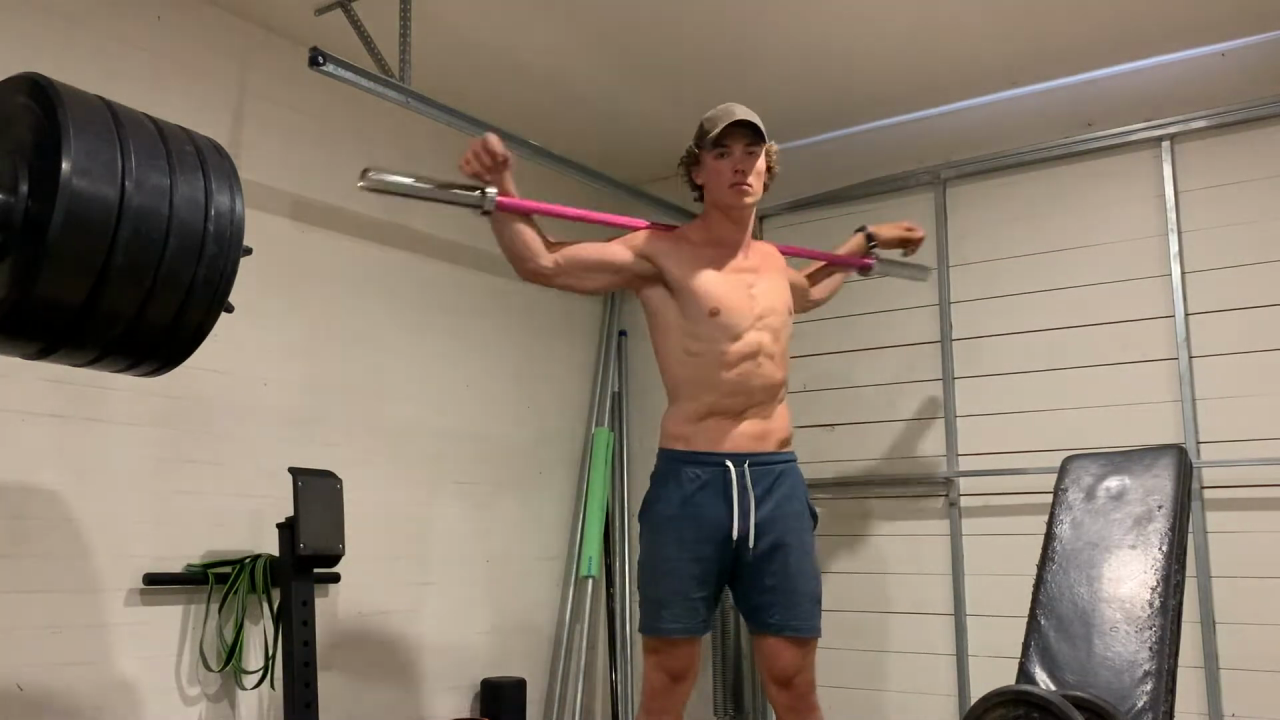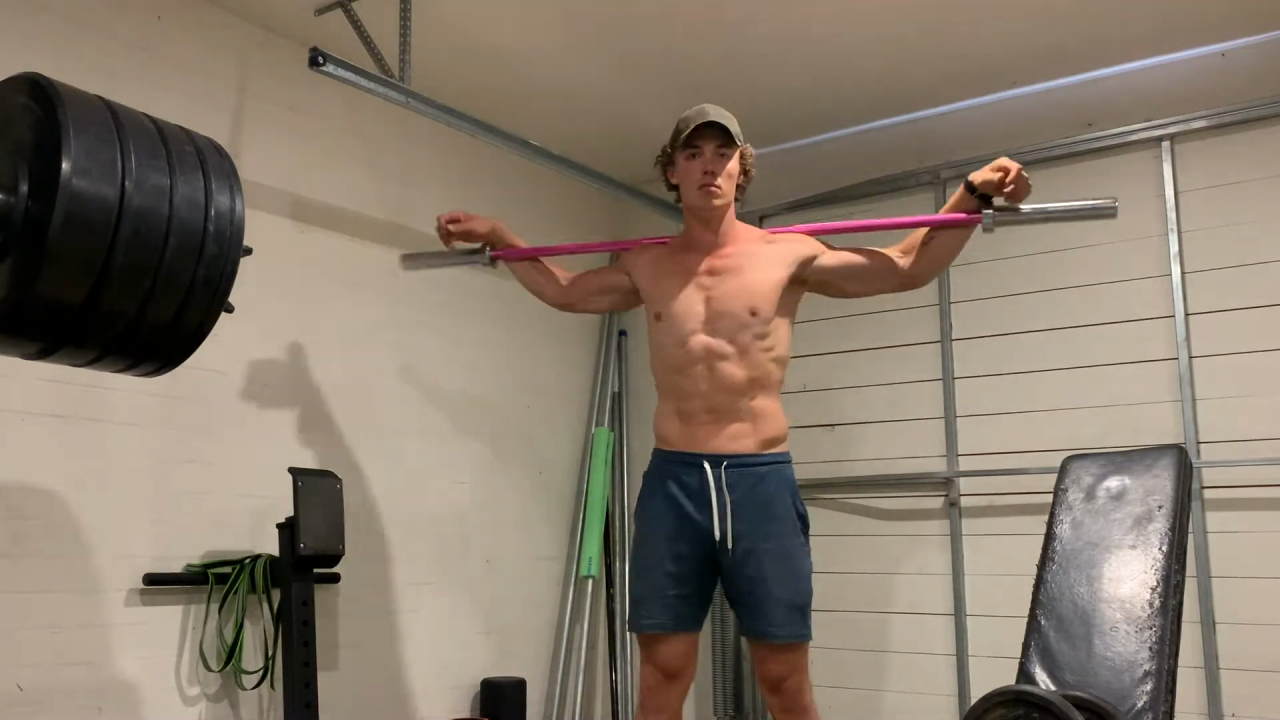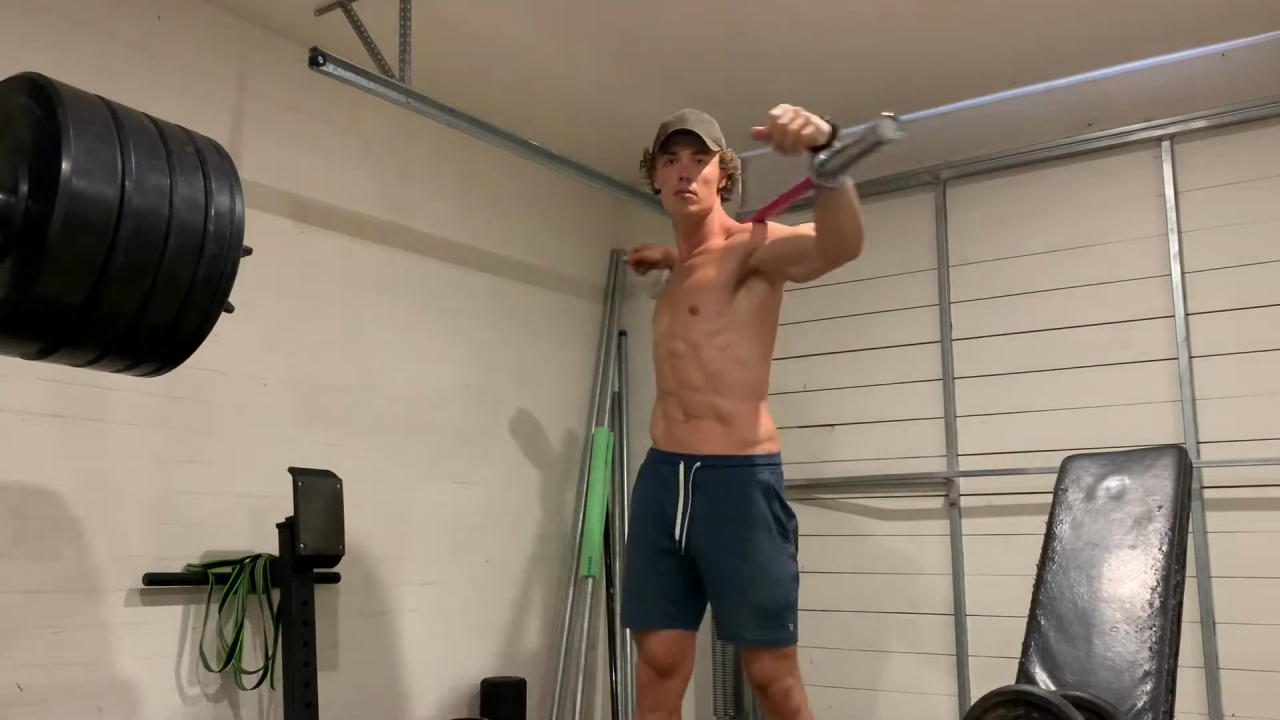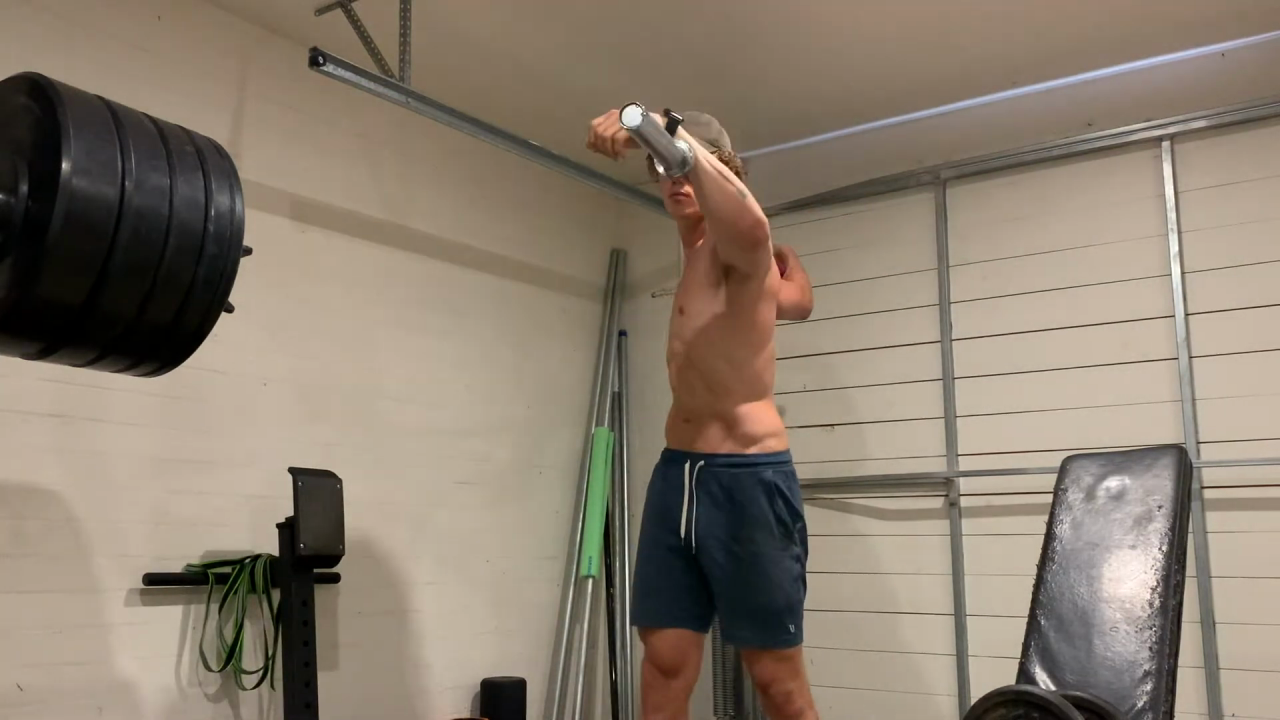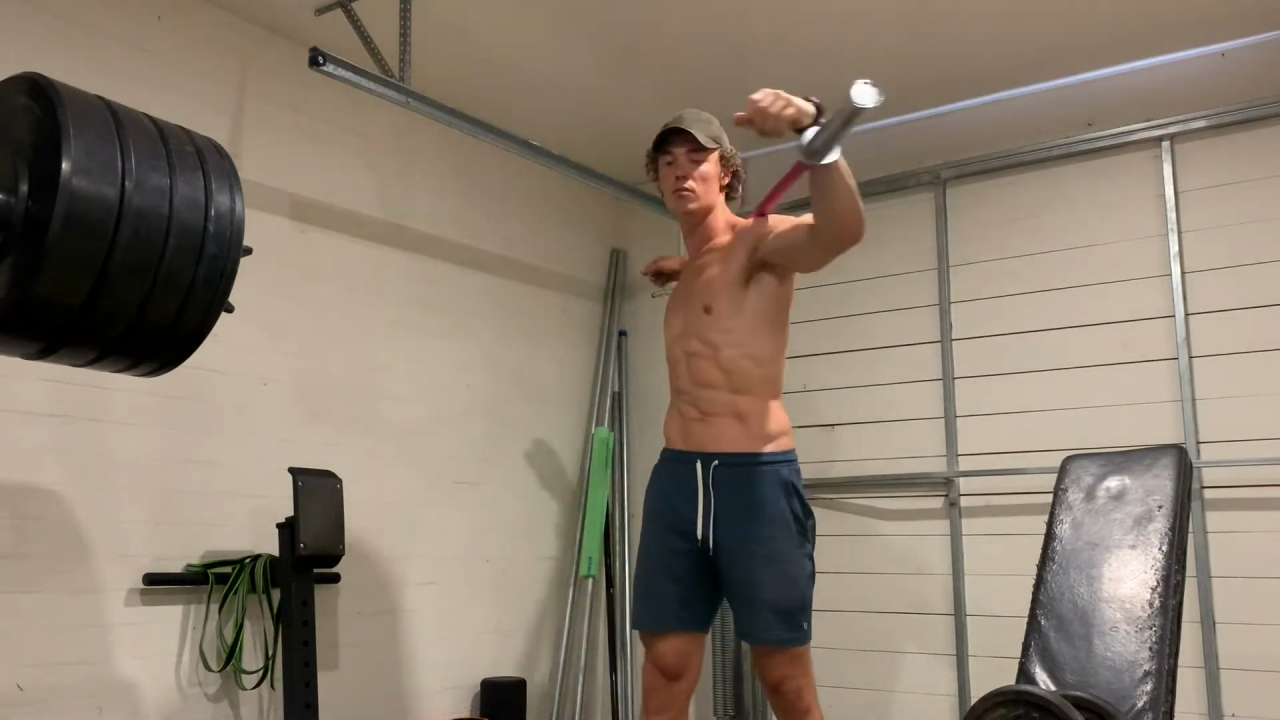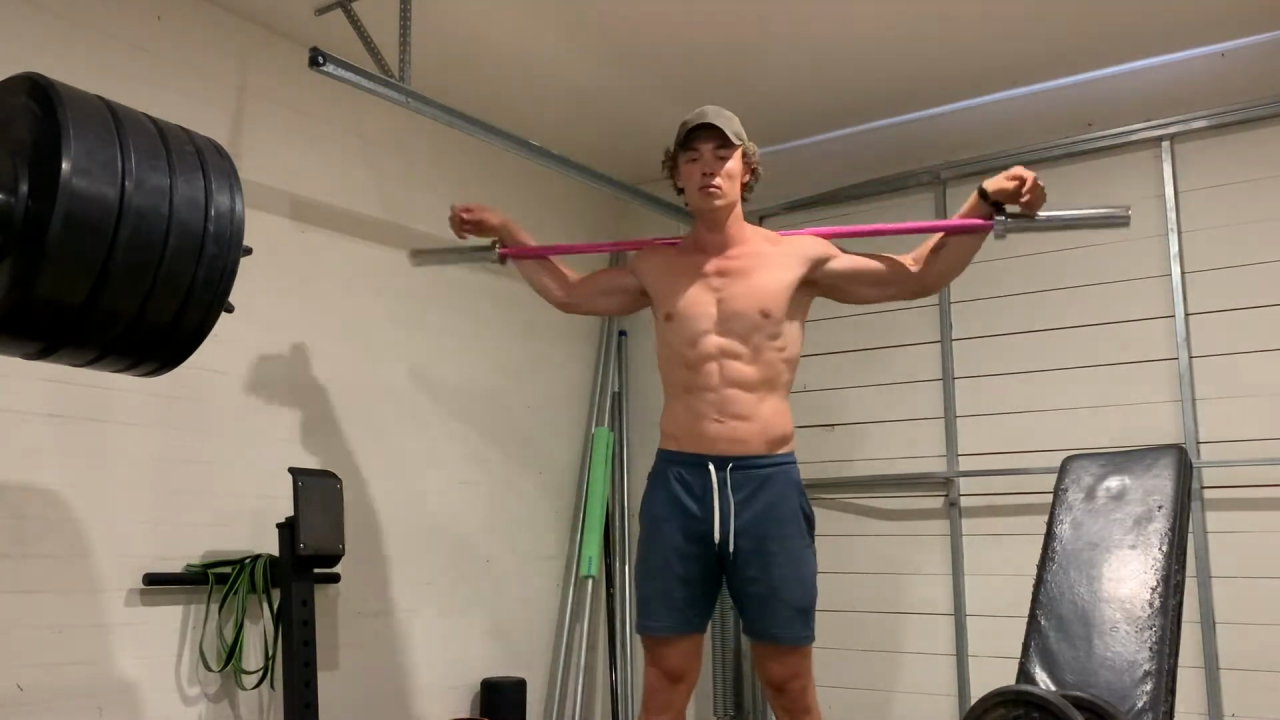
dt=0.4s
person 1, frame 1
left shoulder: (773, 262)
right shoulder: (659, 251)
right elbow: (541, 263)
left wrist: (869, 242)
right wrist: (499, 187)
left hip: (777, 483)
right hip: (689, 483)
person 1, frame 2
left shoulder: (787, 254)
right shoulder: (646, 265)
left elbow: (909, 269)
right elbow: (566, 292)
left wrist: (971, 196)
right wrist: (500, 238)
left hip: (761, 482)
right hip: (672, 483)
right knee: (663, 669)
person 1, frame 3
left shoulder: (753, 245)
right shoulder: (680, 269)
left elbow: (842, 240)
left wrist: (823, 149)
left hip: (740, 482)
right hip: (662, 478)
right knee: (658, 665)
person 1, frame 4
left shoulder: (733, 246)
right shoulder: (708, 262)
left elbow: (748, 223)
right elbow: (797, 298)
left wrist: (668, 135)
left hip: (747, 478)
right hip: (678, 474)
right knee: (664, 666)
person 1, frame 5
left shoulder: (761, 241)
right shoulder: (691, 273)
left elbow: (843, 226)
left wrist: (810, 128)
left hip: (756, 479)
right hip: (676, 478)
right knee: (666, 668)
person 1, frame 6
left shoulder: (798, 256)
right shoulder: (657, 266)
left elbow: (921, 275)
right elbow: (575, 295)
left wrist: (983, 205)
right wrist: (516, 241)
left hip: (768, 483)
right hip: (679, 481)
